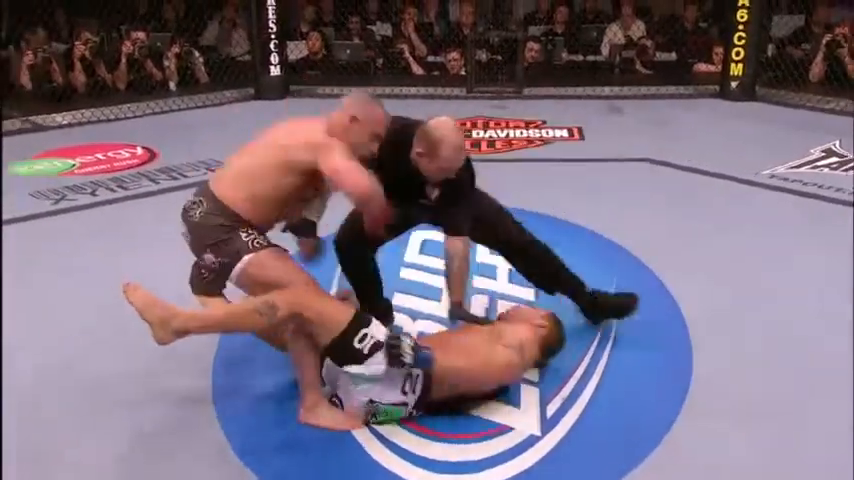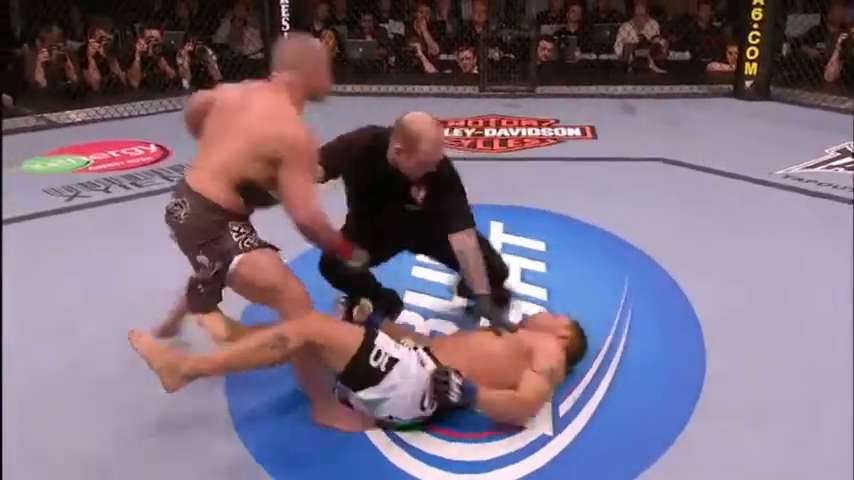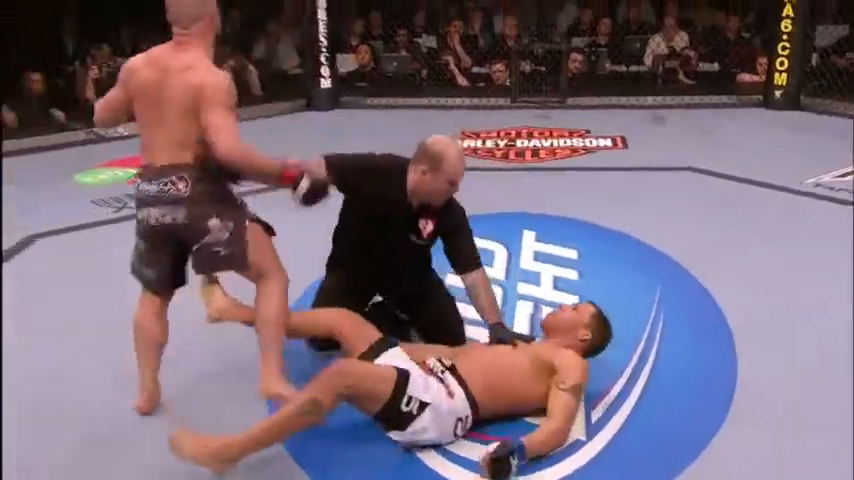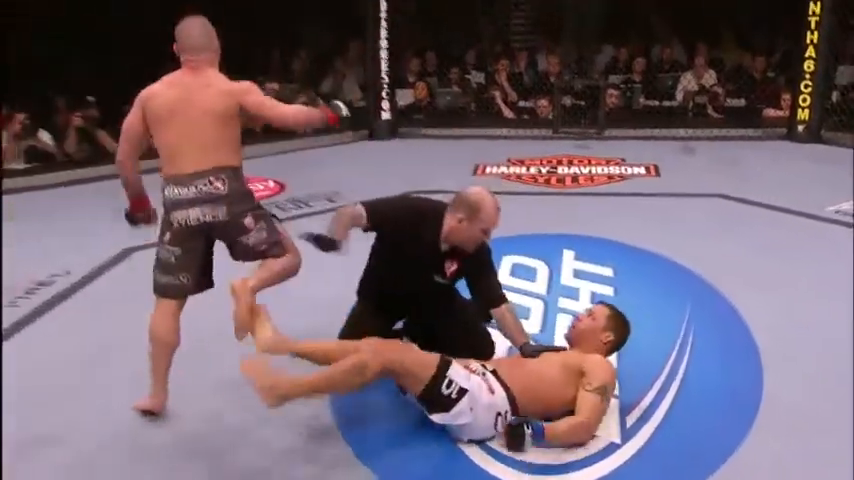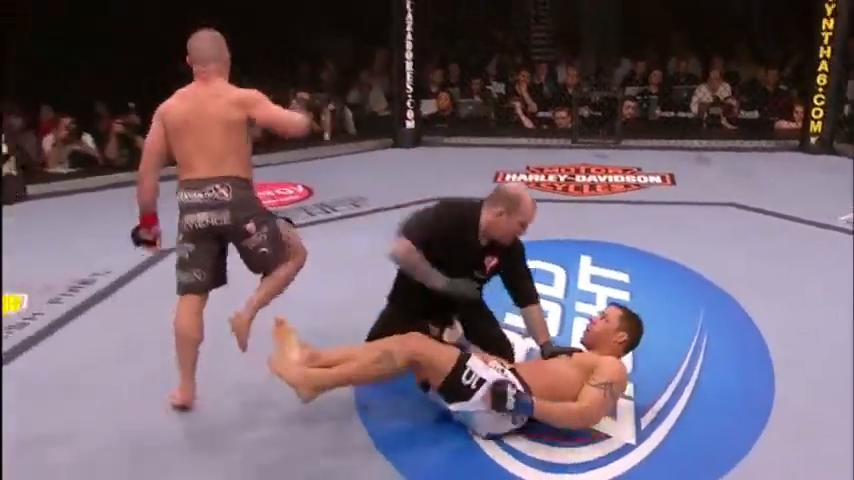
dt=0.2s
person 1, frame 1
left shoulder: (522, 339)
right shoulder: (488, 338)
left elbow: (490, 372)
left wrist: (422, 356)
right wrist: (353, 318)
left hip: (394, 380)
right hip: (371, 383)
left knee: (299, 299)
right knee: (301, 318)
left ankle: (177, 322)
person 1, frame 2
left shoulder: (548, 353)
right shoulder: (500, 341)
left elbow: (524, 404)
left wrist: (466, 392)
right wrist: (374, 321)
left hip: (412, 383)
right hip: (401, 358)
left knee: (306, 329)
right knee: (310, 319)
left ankle: (185, 367)
person 1, frame 3
left shoulder: (569, 364)
right shoulder: (524, 347)
left elbow: (557, 430)
right elbow: (457, 352)
right wrist: (400, 344)
left hip: (444, 408)
right hip: (432, 375)
left knee: (340, 374)
right knee: (340, 319)
right ankle: (246, 313)
person 1, frame 4
left shoulder: (598, 369)
right shoulder: (559, 357)
left elbow: (584, 426)
left wrist: (536, 432)
right wrist: (433, 356)
left hip: (484, 405)
right hip: (477, 382)
left knee: (388, 353)
right knee: (379, 347)
left ankle: (284, 388)
right ankle: (282, 343)
person 1, frame 5
left shoulder: (610, 369)
right shoulder: (575, 358)
left elbow: (584, 415)
left wrist: (524, 404)
right wrist: (460, 346)
left hip: (495, 402)
right hip: (494, 381)
left knee: (413, 346)
right knee: (409, 342)
left ankle: (315, 383)
right ankle: (310, 360)
person 2, frame 1
left shoulder: (302, 130)
right shoulder: (327, 148)
right elbow: (364, 189)
right wrist: (378, 223)
left hip: (204, 210)
right hip: (220, 225)
person 2, frame 2
left shoulder: (232, 94)
right shoulder: (294, 135)
left elbow: (192, 111)
right elbow: (305, 216)
right wrist: (348, 251)
left hip: (184, 205)
right hip: (213, 221)
left knee: (210, 280)
right knee: (295, 302)
left ankle: (171, 323)
right ankle: (325, 408)
person 2, frame 3
left shoulder: (136, 67)
right shoulder: (211, 79)
left elbow: (103, 117)
right elbow: (228, 151)
right wrist: (286, 175)
left hip: (152, 196)
right hip: (200, 194)
left knee: (153, 295)
right knee: (272, 275)
left ankle: (148, 389)
right ankle: (273, 377)
person 2, frame 4
left shoulder: (150, 95)
right shoulder: (233, 90)
left elbow: (125, 156)
right elbow: (289, 117)
left wrist: (138, 201)
right wrist: (329, 115)
left hip: (178, 202)
right hip: (228, 194)
left knee: (168, 303)
right knee: (289, 258)
left ankle: (158, 395)
right ankle: (249, 285)
person 2, frame 5
left shoulder: (167, 108)
right shoulder: (244, 99)
left elbow: (148, 169)
right elbow: (296, 127)
left wrist: (147, 220)
right wrist: (304, 117)
left hip: (193, 204)
right hip: (236, 200)
left knee: (190, 298)
right knee: (293, 253)
left ankle: (185, 389)
right ankle: (247, 313)
person 3, frame 1
left shoulder: (458, 167)
right shoulder: (386, 140)
left elbow: (457, 240)
left wrist: (458, 306)
left hip: (453, 203)
right hip: (396, 202)
left knee: (517, 240)
right knee: (349, 245)
left ankle: (590, 301)
right ankle: (372, 307)
person 3, frame 2
left shoulder: (440, 169)
right shoulder: (362, 147)
left elbow: (462, 235)
left wrist: (482, 295)
left hip: (428, 223)
right hip: (373, 227)
left knee: (493, 272)
right knee: (334, 265)
left ankle: (478, 292)
right ankle: (377, 300)
person 3, frame 3
left shoulder: (449, 212)
right shoulder: (374, 172)
left elbow: (472, 270)
right elbow: (317, 168)
left wrist: (497, 326)
left hip: (409, 271)
right hip: (354, 266)
left knee: (447, 338)
person 3, frame 4
left shoulder: (477, 253)
right shoulder: (408, 214)
left elbow: (497, 303)
right elbow: (353, 214)
left wrist: (525, 347)
right wrist: (333, 237)
left hip: (432, 298)
right hip: (382, 296)
left knee: (480, 350)
left ankle: (421, 332)
person 3, frame 5
left shoulder: (511, 245)
right shoulder: (449, 217)
left elbow: (528, 300)
right elbow: (401, 250)
right wrist: (441, 282)
left hip: (462, 300)
right hip: (418, 295)
left knee: (501, 356)
